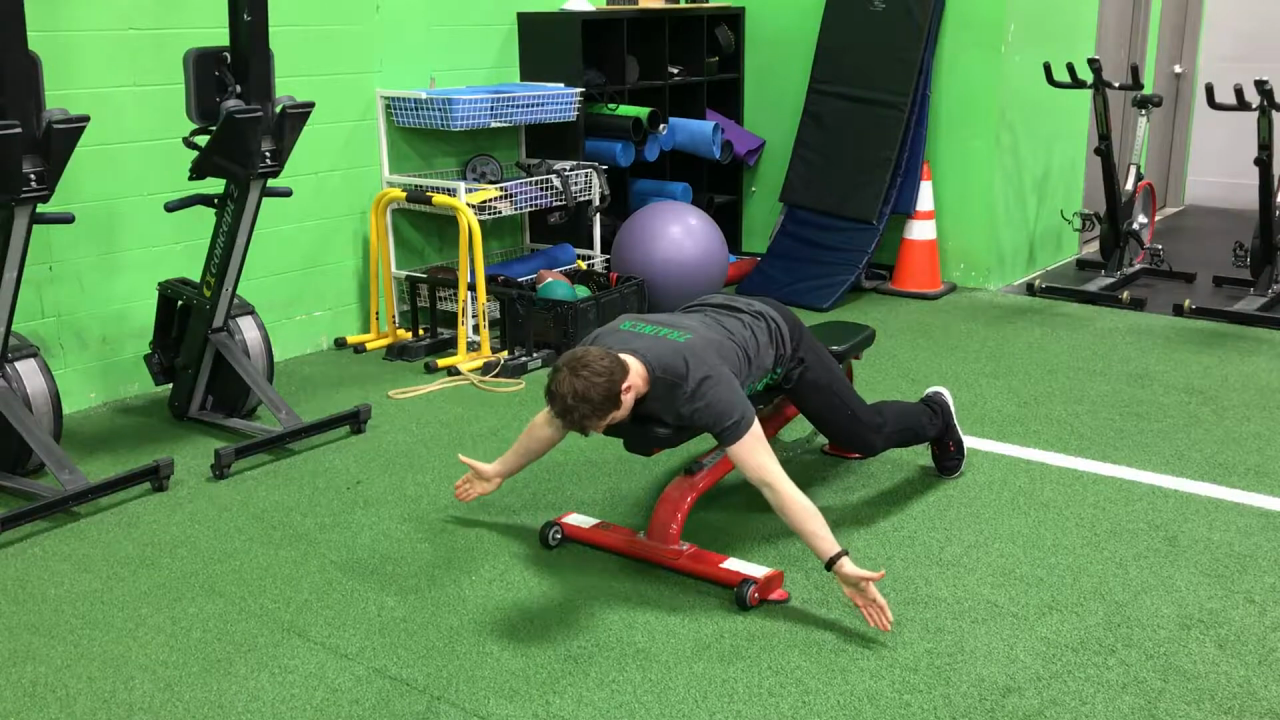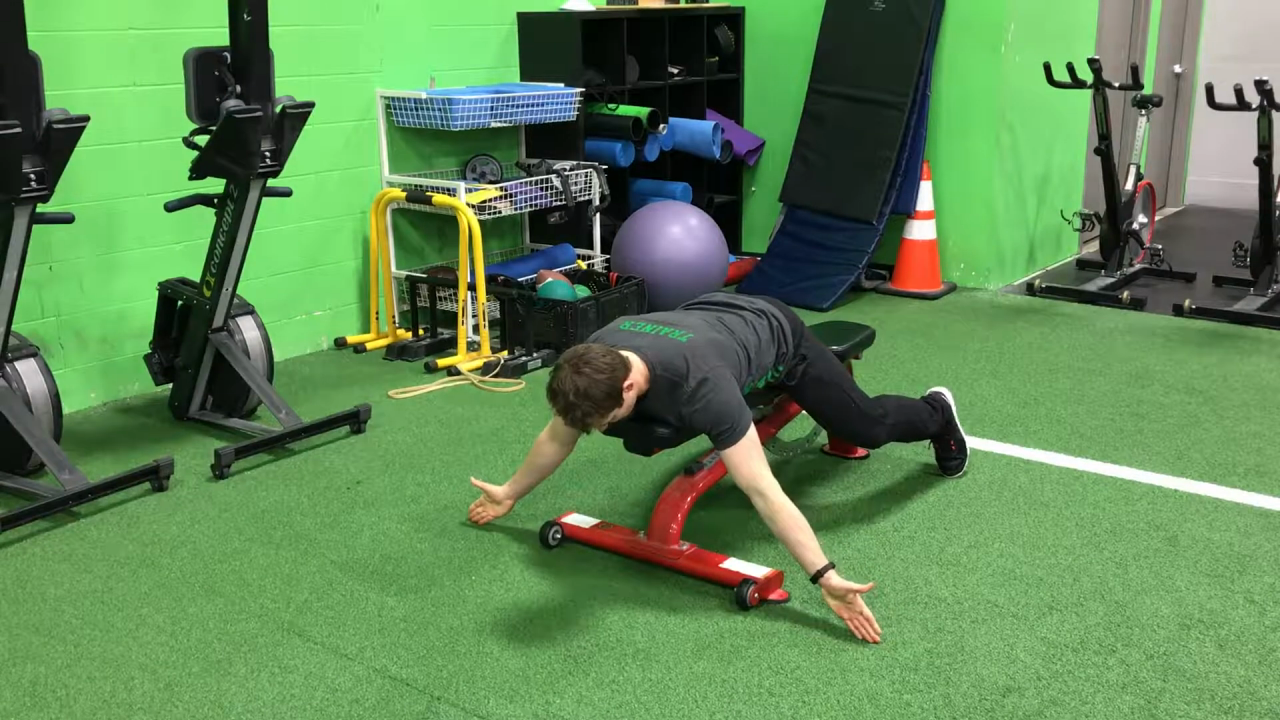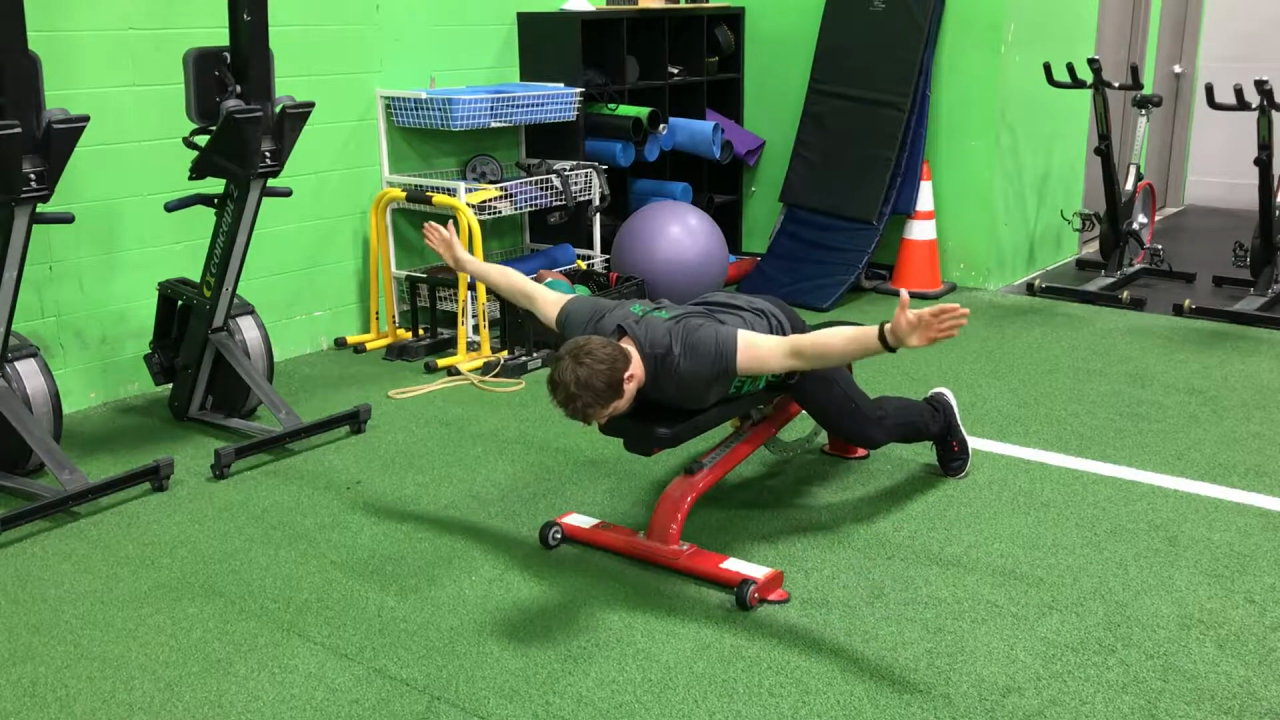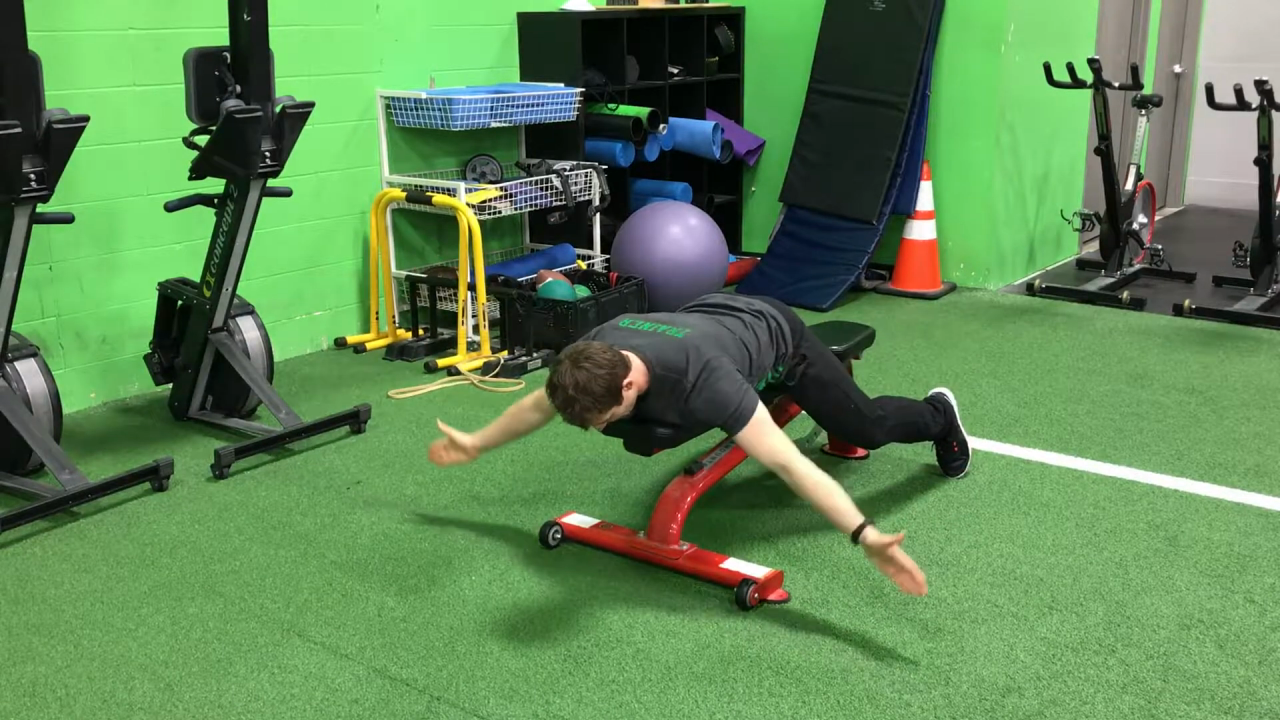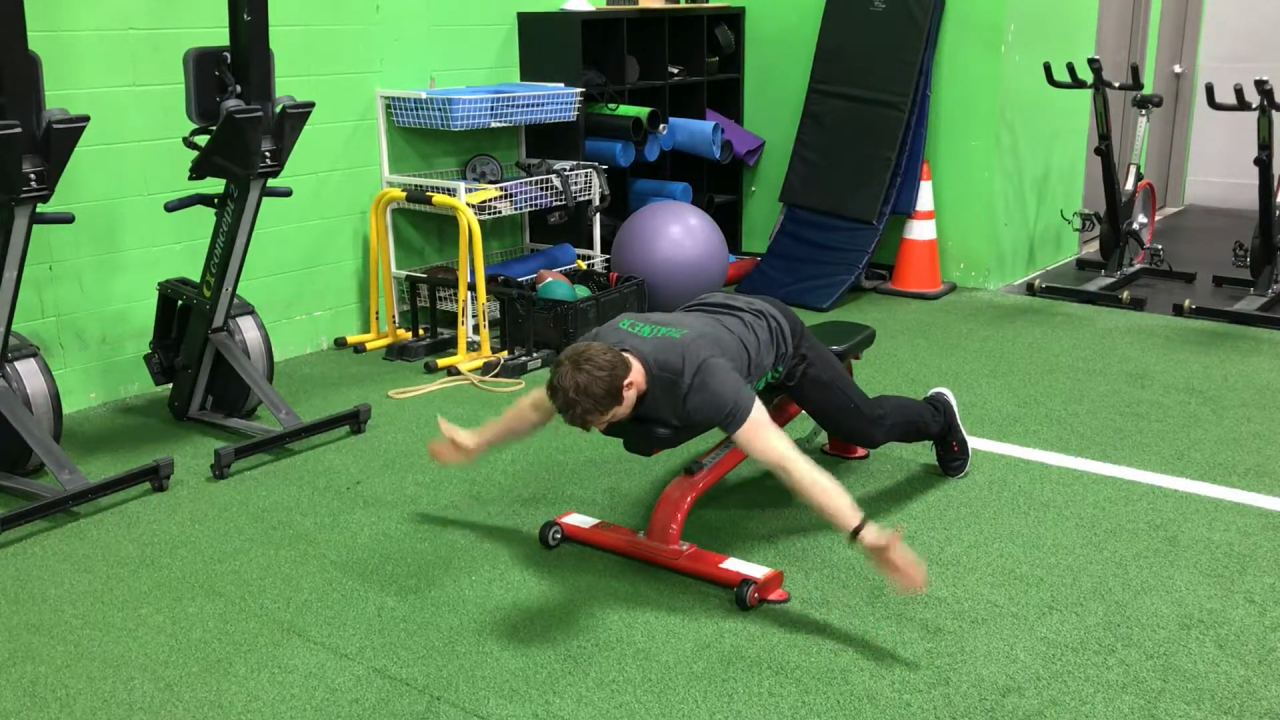
dt=1s
person 1, frame 1
left shoulder: (698, 386)
right shoulder: (591, 361)
left elbow: (771, 481)
right elbow: (552, 420)
left wrist: (839, 564)
right wrist: (498, 472)
left hip: (776, 337)
right hip: (718, 316)
left knee: (864, 433)
left ankle: (935, 415)
person 1, frame 2
left shoulder: (698, 386)
right shoulder: (592, 363)
left elbow: (762, 490)
right elbow: (556, 436)
left wrist: (825, 577)
right wrist: (509, 493)
left hip: (776, 335)
right hip: (719, 313)
left knee: (867, 425)
left ankle: (935, 413)
person 1, frame 3
left shoulder: (687, 355)
right shoulder: (590, 327)
left elbow: (798, 352)
right elbow: (530, 291)
left wrist: (890, 337)
right wrist: (464, 261)
left hip: (776, 334)
right hip: (722, 317)
left knee: (864, 427)
left ankle: (938, 417)
person 1, frame 4
left shoulder: (700, 378)
right shoulder: (593, 356)
left elbow: (788, 462)
right elbow: (538, 404)
left wrist: (863, 535)
right wrist: (475, 443)
left hip: (776, 337)
right hip: (718, 315)
left knee: (864, 426)
left ankle: (938, 417)
person 1, frame 5
left shoulder: (697, 378)
right shoulder: (594, 352)
left elbow: (788, 462)
right elbow: (536, 407)
left wrist: (861, 532)
right wrist: (475, 441)
left hip: (773, 334)
right hip: (716, 313)
left knee: (860, 426)
left ankle: (936, 413)
